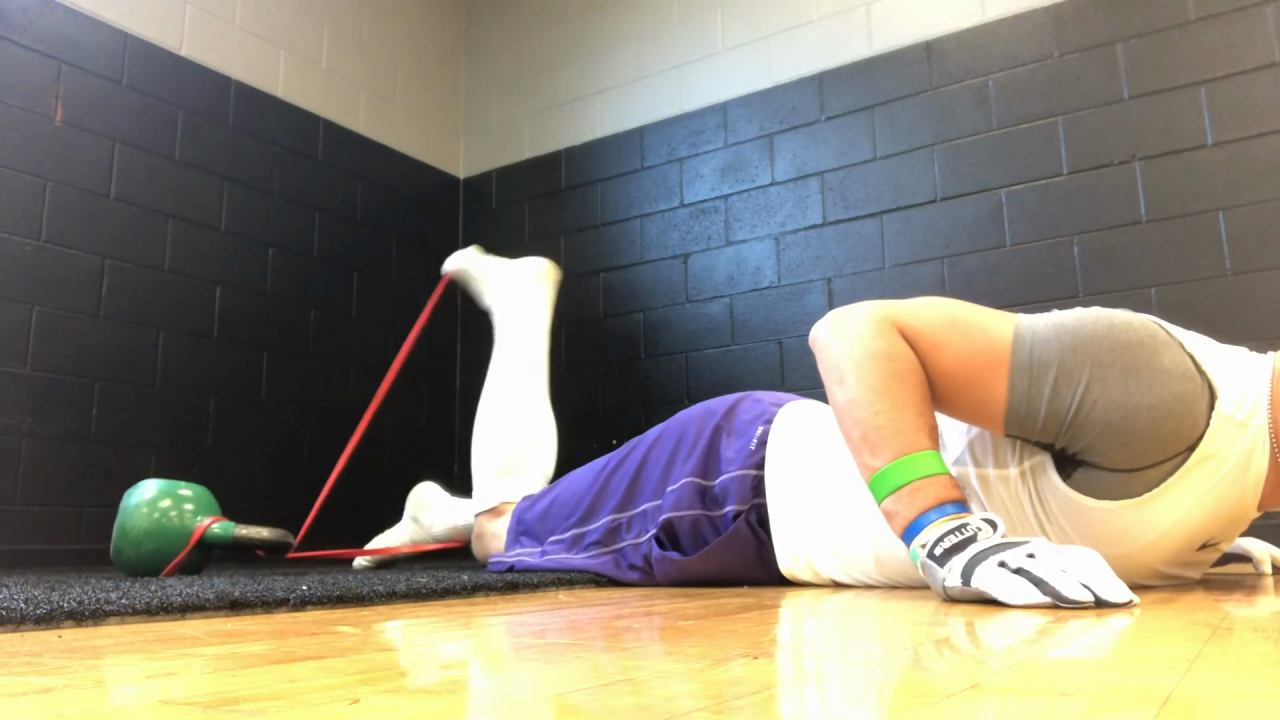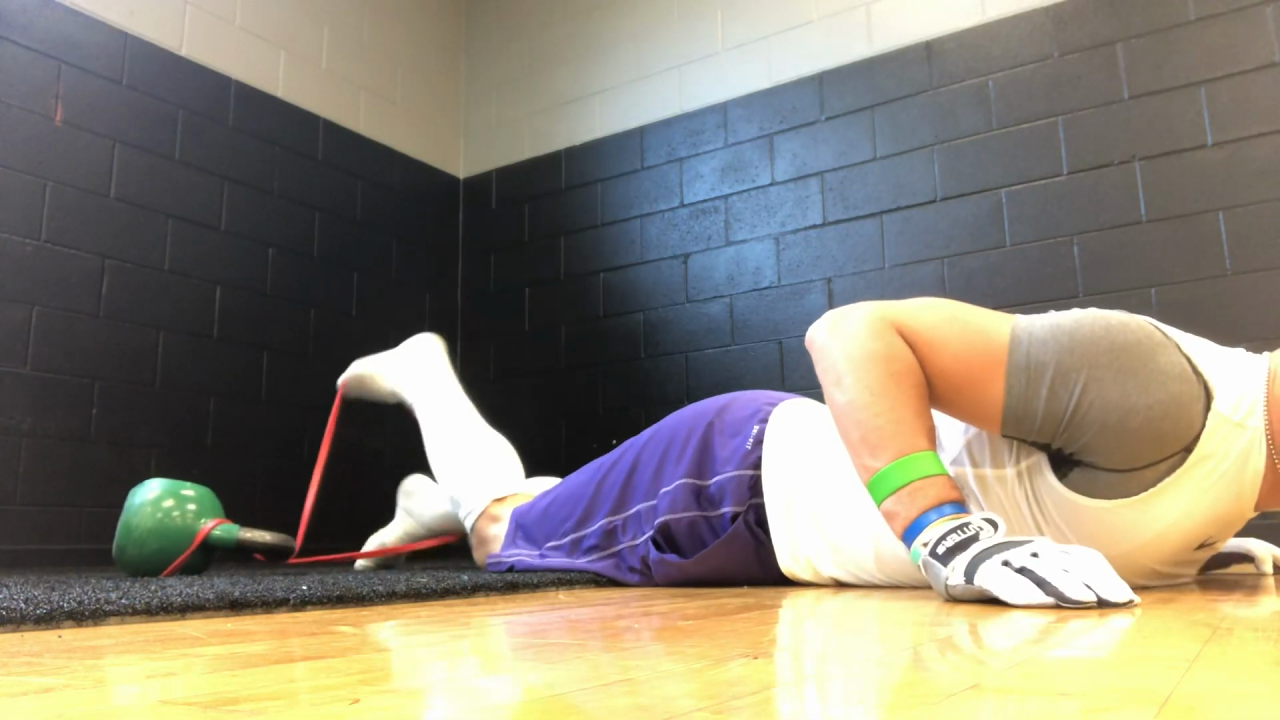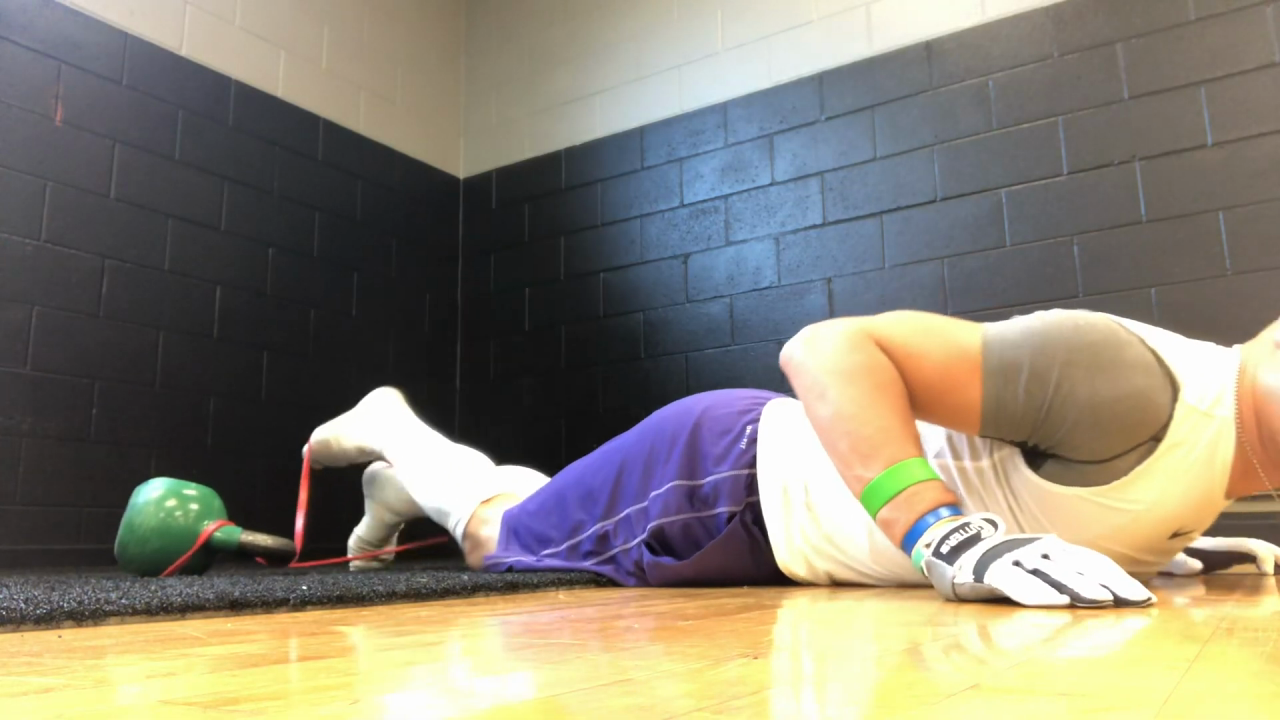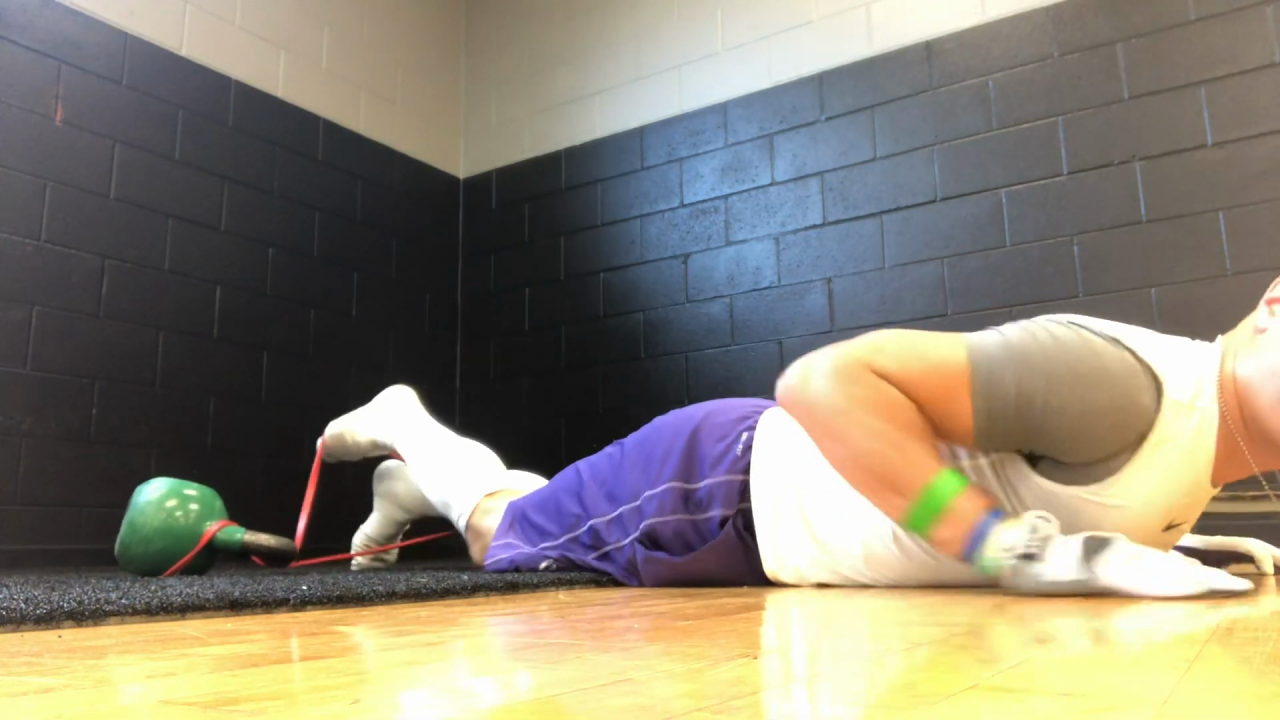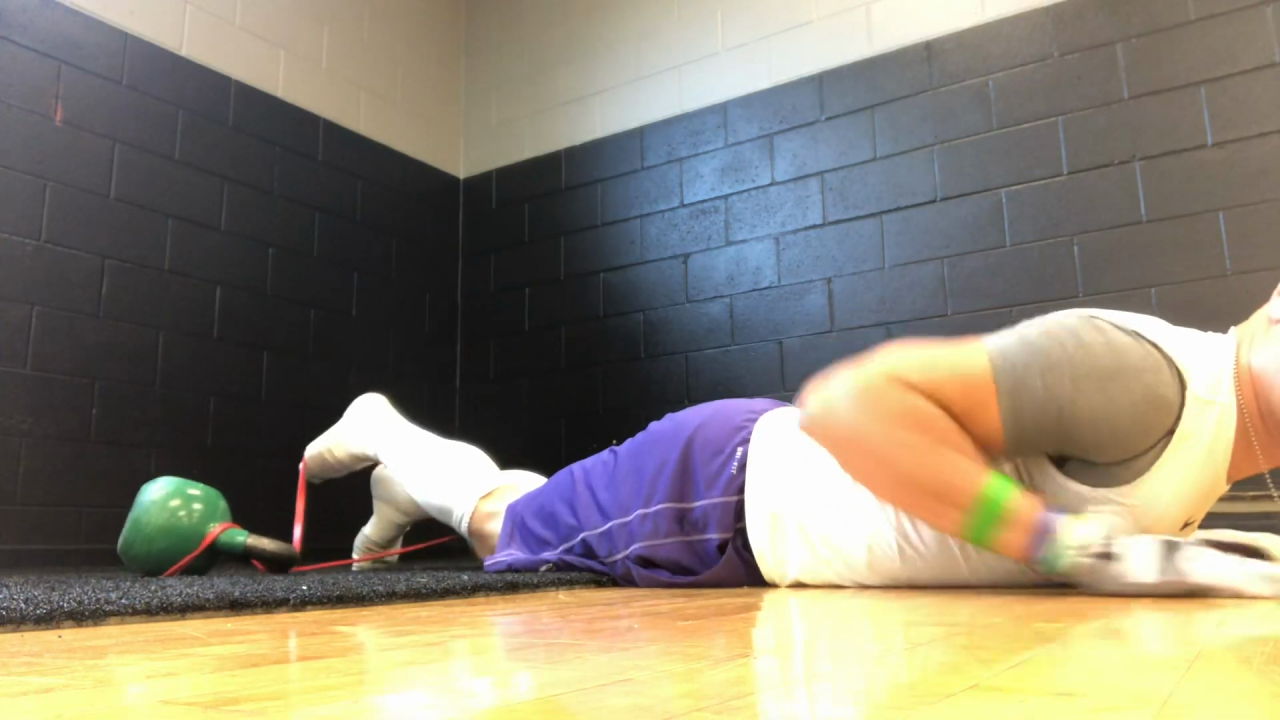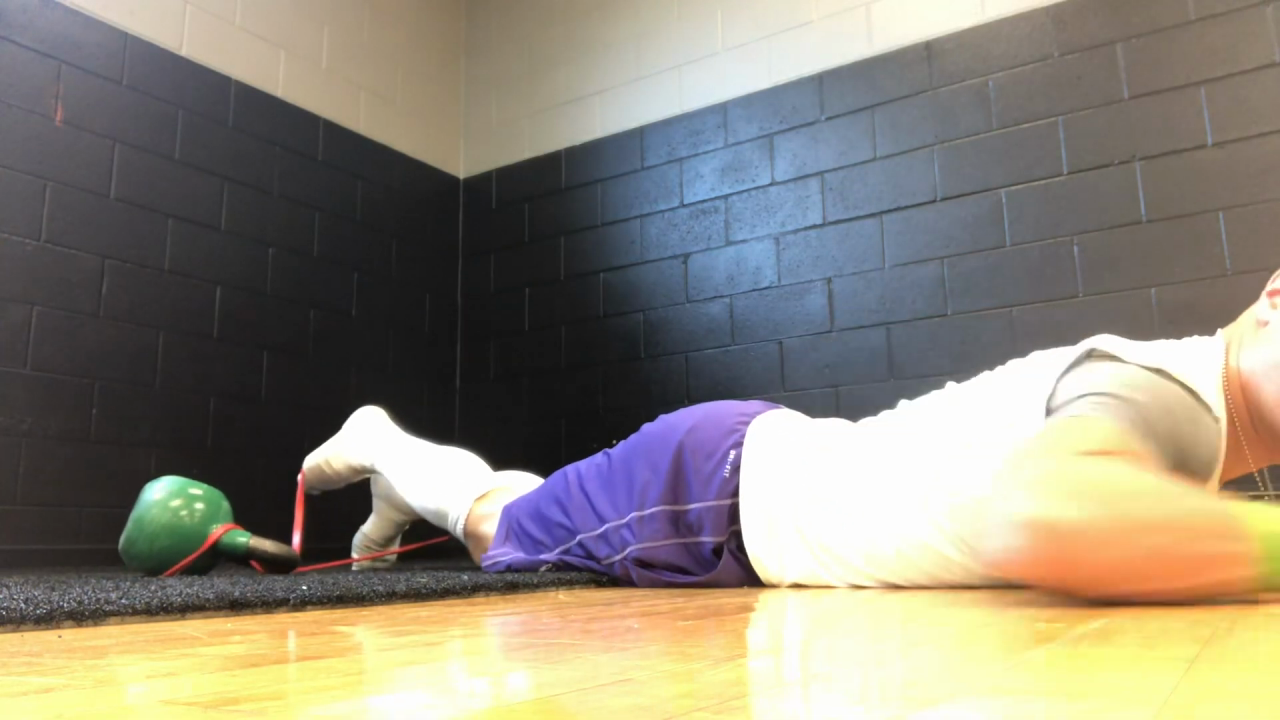
dt=0.3s
person 1, frame 1
right shoulder: (1166, 393)
right elbow: (855, 331)
left wrist: (1192, 543)
right wrist: (953, 538)
left hip: (792, 480)
right hip: (737, 484)
right knee: (505, 537)
left ankle: (441, 511)
right ankle: (522, 294)
person 1, frame 2
right shoulder: (1163, 391)
right elbow: (853, 331)
left wrist: (1179, 545)
right wrist: (952, 539)
left hip: (782, 487)
right hip: (738, 483)
right knee: (505, 536)
left ankle: (435, 502)
right ankle: (423, 374)
person 1, frame 3
right shoulder: (1131, 383)
right elbow: (826, 346)
left wrist: (1155, 544)
right wrist: (947, 541)
left hip: (763, 490)
right hip: (722, 477)
left knee: (531, 515)
right knee: (500, 539)
left ankle: (404, 487)
right ankle: (390, 431)
person 1, frame 4
left shoulder: (1200, 442)
right shoulder: (1118, 385)
right elbow: (821, 381)
left wrist: (1155, 539)
right wrist: (1009, 545)
left hip: (762, 492)
right hip: (714, 490)
left knee: (535, 520)
right knee: (505, 536)
left ankle: (418, 485)
right ankle: (405, 429)
person 1, frame 5
left shoulder: (1200, 396)
right shoulder: (1140, 373)
right elbow: (847, 400)
left wrist: (1152, 539)
right wrist: (1062, 544)
left hip: (764, 483)
right hip: (718, 493)
left knee: (528, 516)
right knee: (508, 531)
left ankle: (408, 487)
right ankle: (386, 433)
person 1, frame 6
left shoulder: (1196, 396)
right shoulder: (1161, 395)
right elbow: (1033, 525)
left hip: (771, 469)
right hip: (711, 494)
left knee: (526, 513)
right knee: (502, 529)
left ankle: (403, 486)
right ankle: (381, 444)
